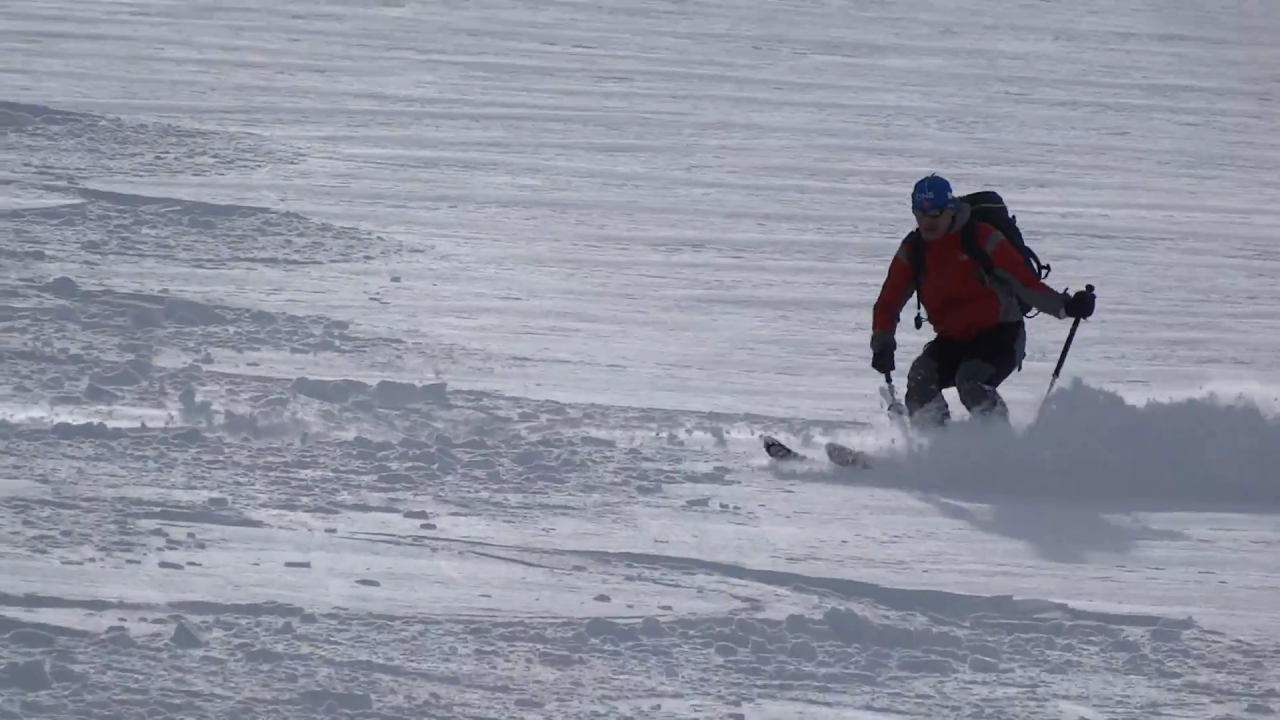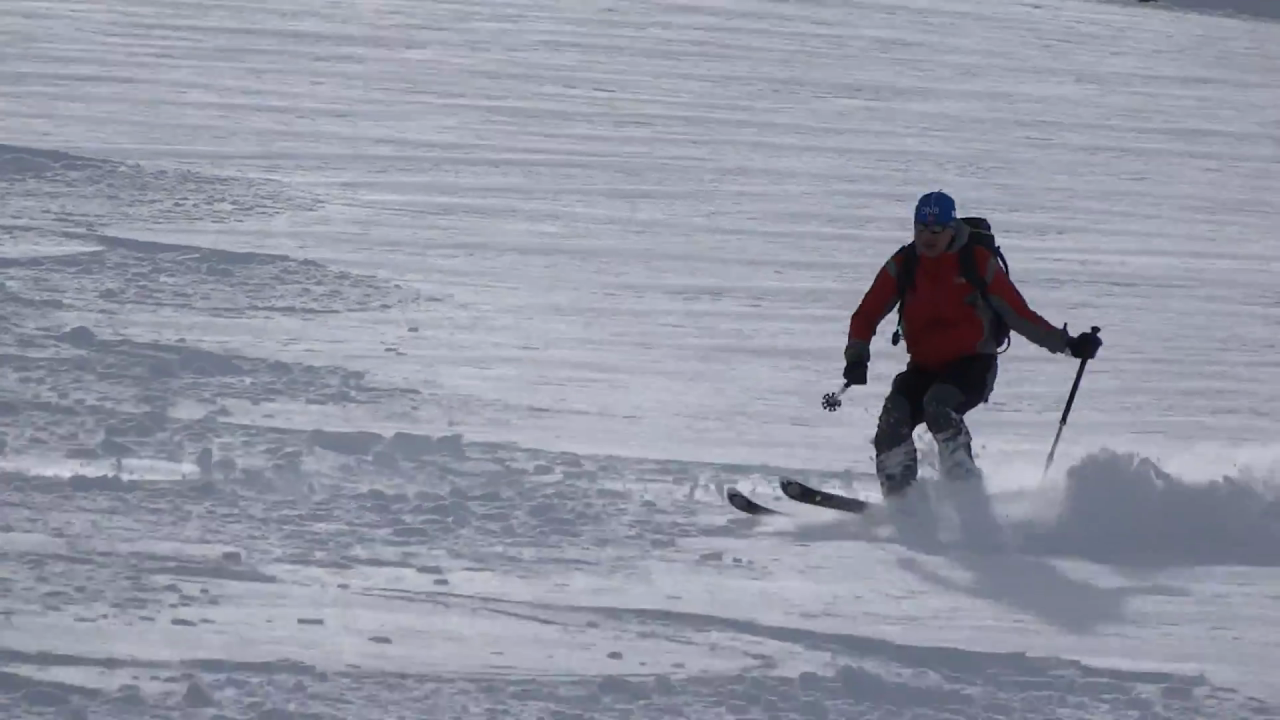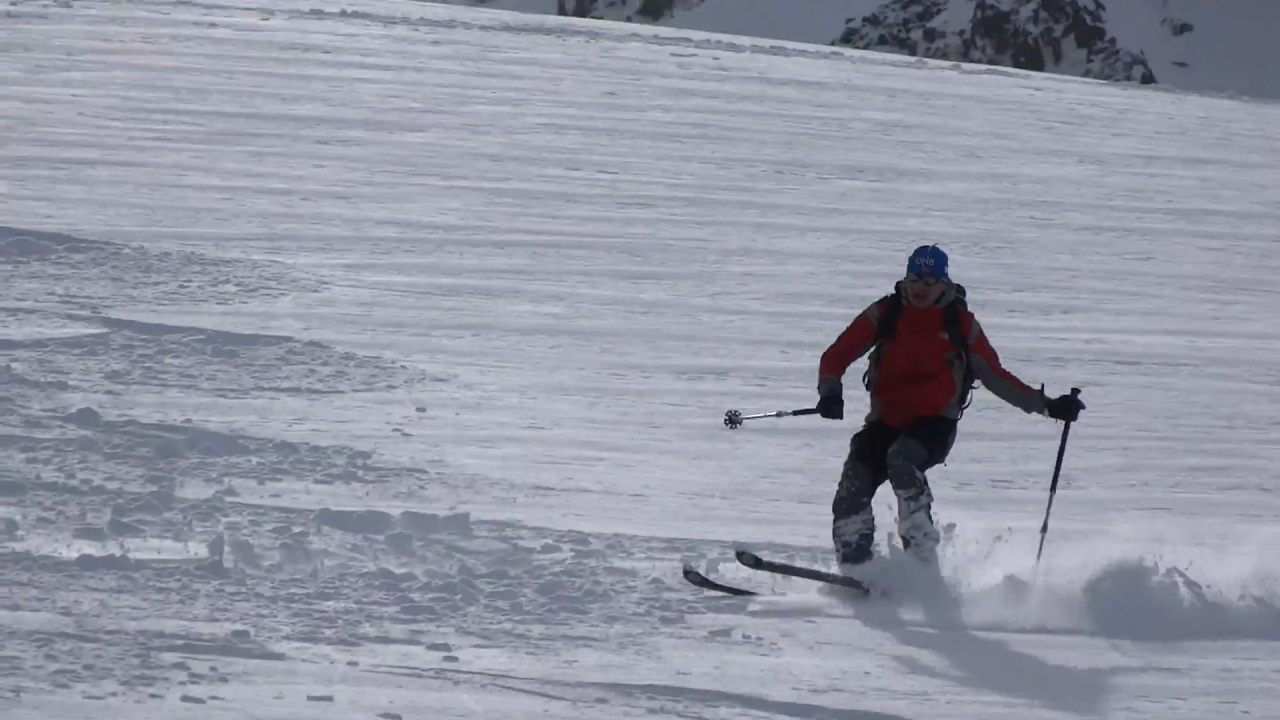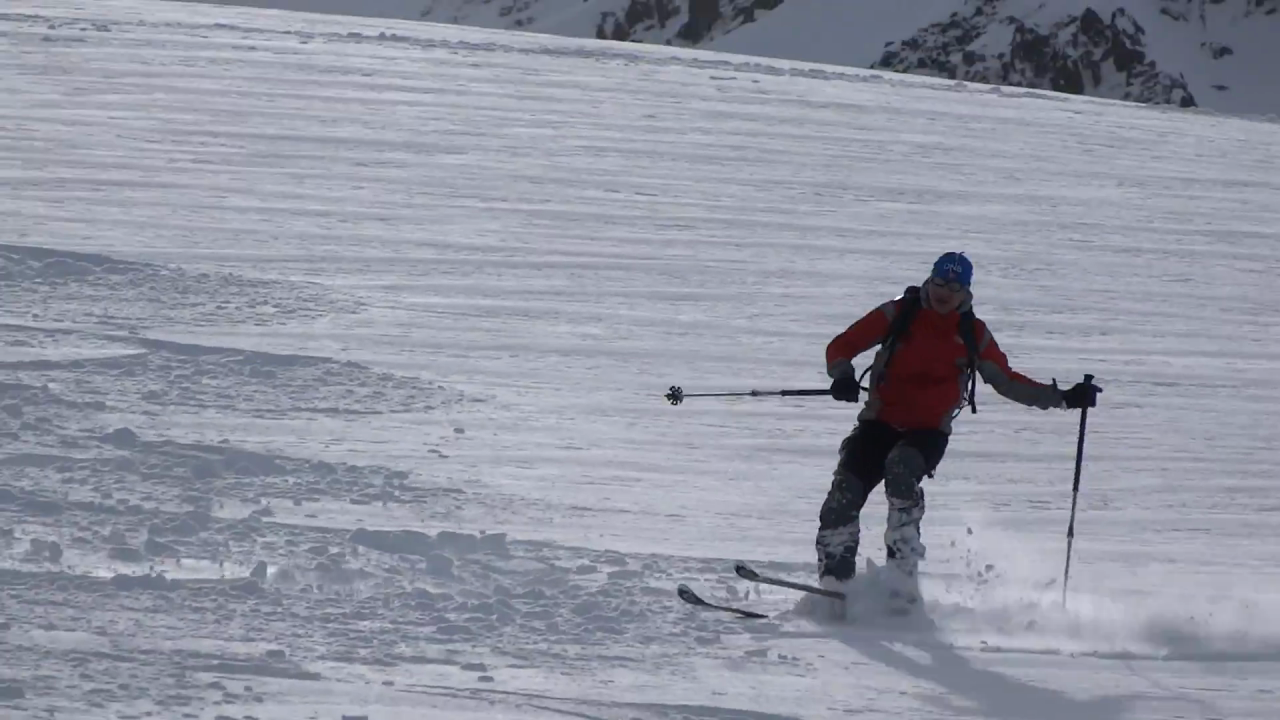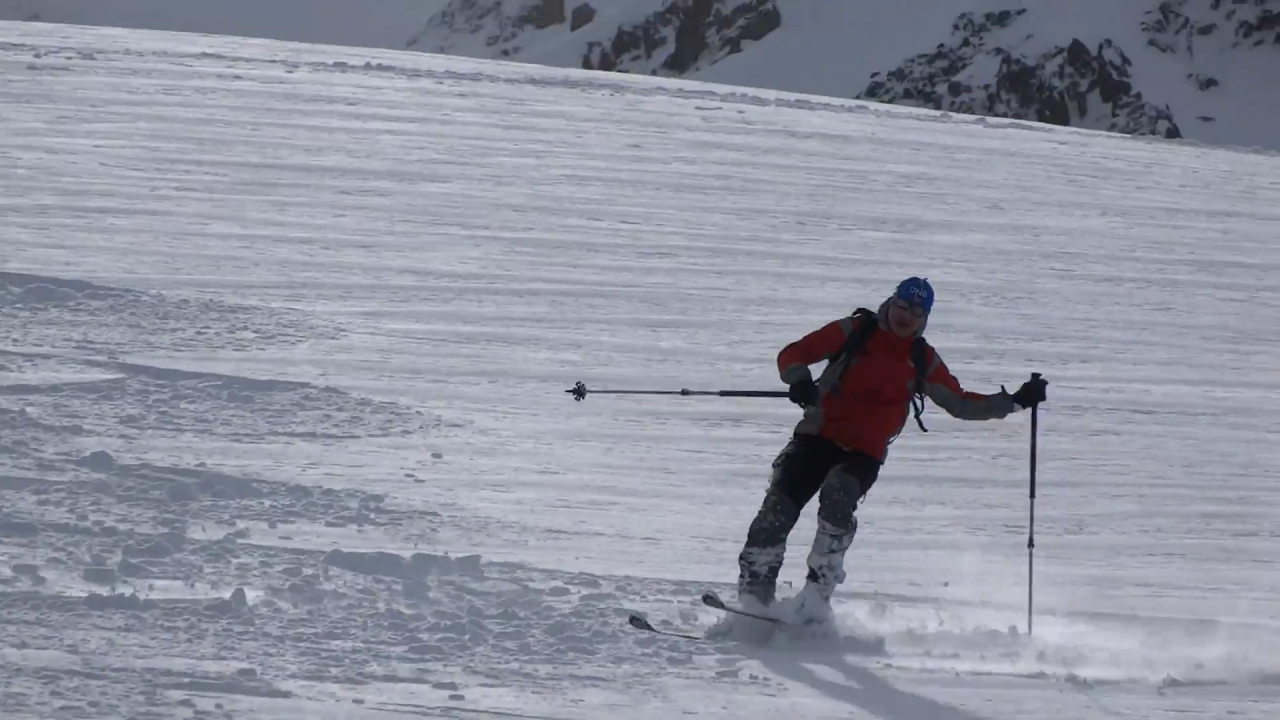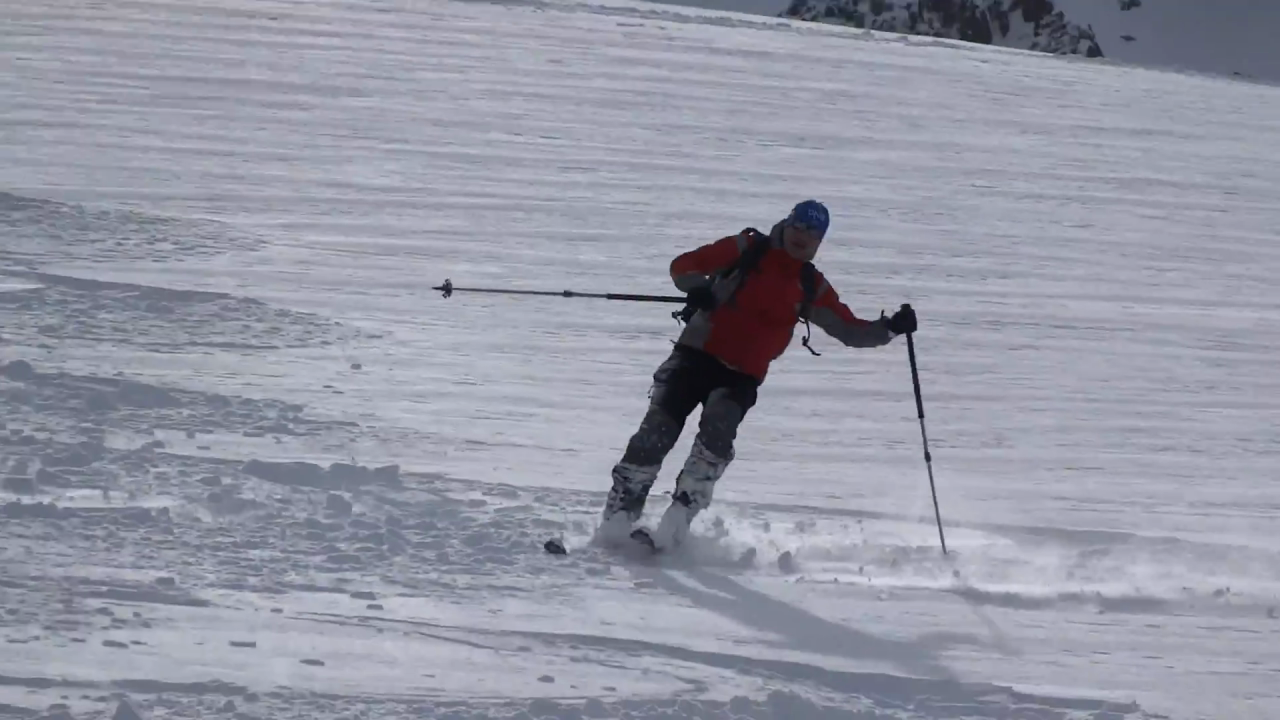
dt=0.1s
person 1, frame 1
left shoulder: (982, 238)
right shoulder: (912, 252)
left elbow: (1026, 285)
right elbow: (888, 302)
left wrist: (1067, 304)
right wrist: (882, 345)
left hip: (999, 332)
right hip: (953, 342)
left knee: (969, 382)
right knee: (920, 380)
person 1, frame 2
left shoulder: (979, 263)
right shoulder: (901, 266)
left elbow: (1019, 315)
right elbow: (867, 313)
left wrist: (1068, 343)
right wrist: (857, 356)
left hip: (972, 363)
right hip: (923, 366)
left knee: (938, 406)
right knee: (893, 419)
person 1, frame 3
left shoulder: (960, 324)
right shoulder: (883, 314)
left elbow: (995, 376)
right elbow: (836, 354)
left wrist: (1046, 404)
right wrist: (831, 391)
left hip: (934, 424)
right hip: (883, 424)
left knee: (902, 460)
right knee: (853, 484)
left ankle: (922, 557)
right ankle: (854, 568)
person 1, frame 4
left shoulder: (973, 333)
right shoulder: (900, 314)
left elbow: (1008, 382)
right elbow: (839, 346)
left wrist: (1065, 396)
right wrist: (842, 374)
left hip: (927, 432)
right hip: (877, 424)
left knee: (900, 472)
right knee: (844, 493)
left ankle: (903, 574)
right ankle: (834, 581)
person 1, frame 5
left shoulder: (922, 359)
right shoulder: (853, 331)
left elbow: (958, 401)
right elbow: (790, 356)
left wrist: (1013, 401)
right wrist: (800, 380)
left hip: (863, 455)
right hip: (815, 439)
left knee: (837, 499)
right knee: (776, 513)
left ankle: (816, 595)
right ankle: (754, 600)
person 1, frame 6
left shoulder: (811, 284)
right shoulder: (746, 250)
left elbow: (849, 328)
right elbow: (682, 265)
left wrist: (890, 327)
right wrist: (695, 287)
left hip: (742, 375)
right hip: (696, 356)
left knee: (718, 433)
right knee: (658, 431)
left ankle: (676, 521)
right ankle: (618, 516)
